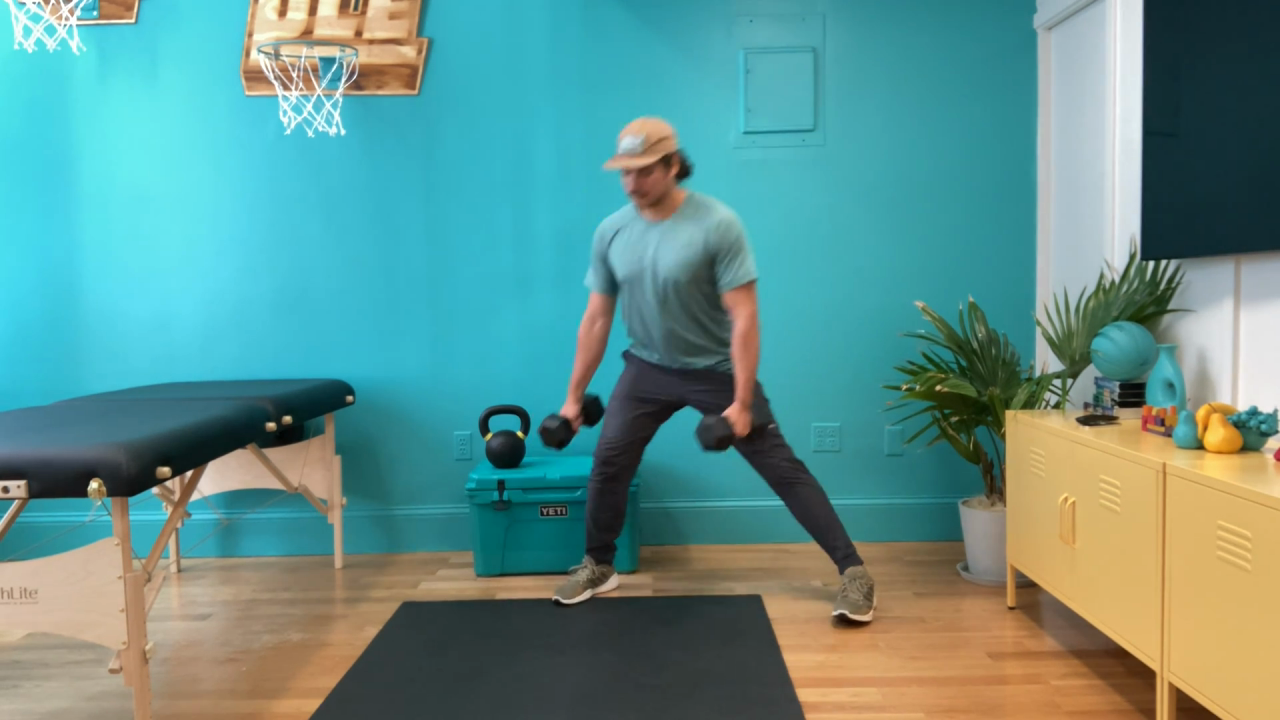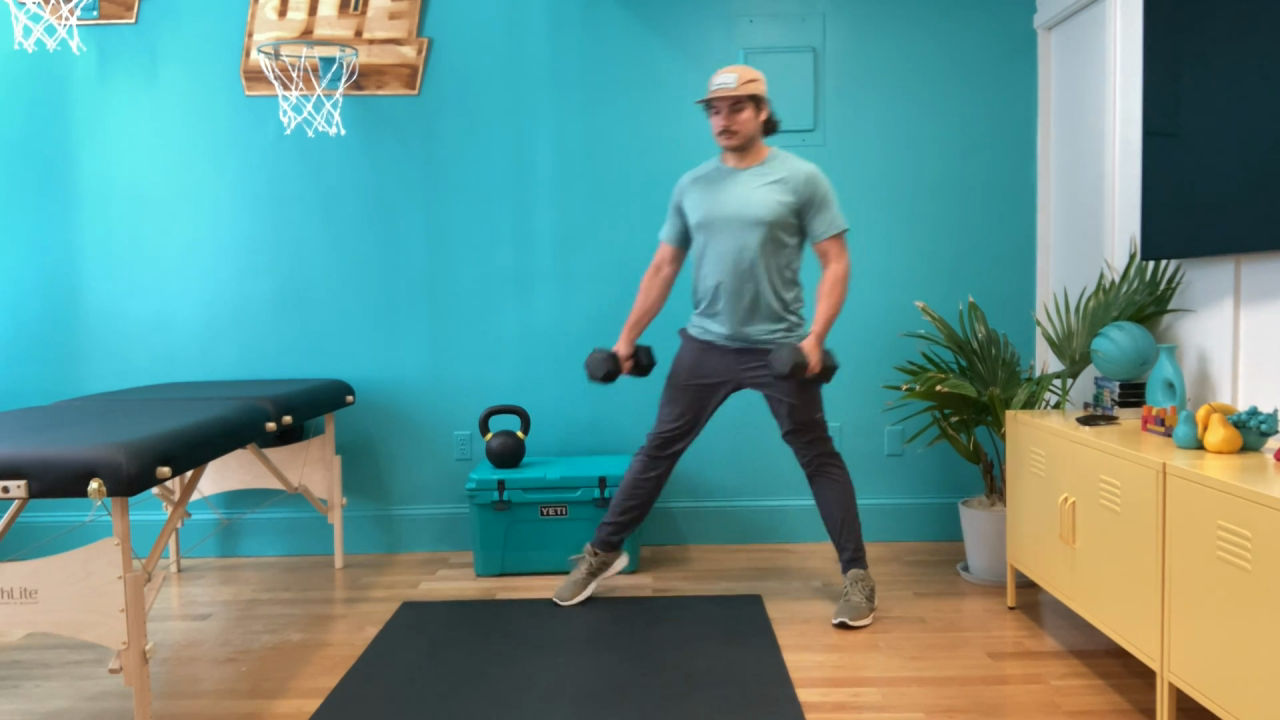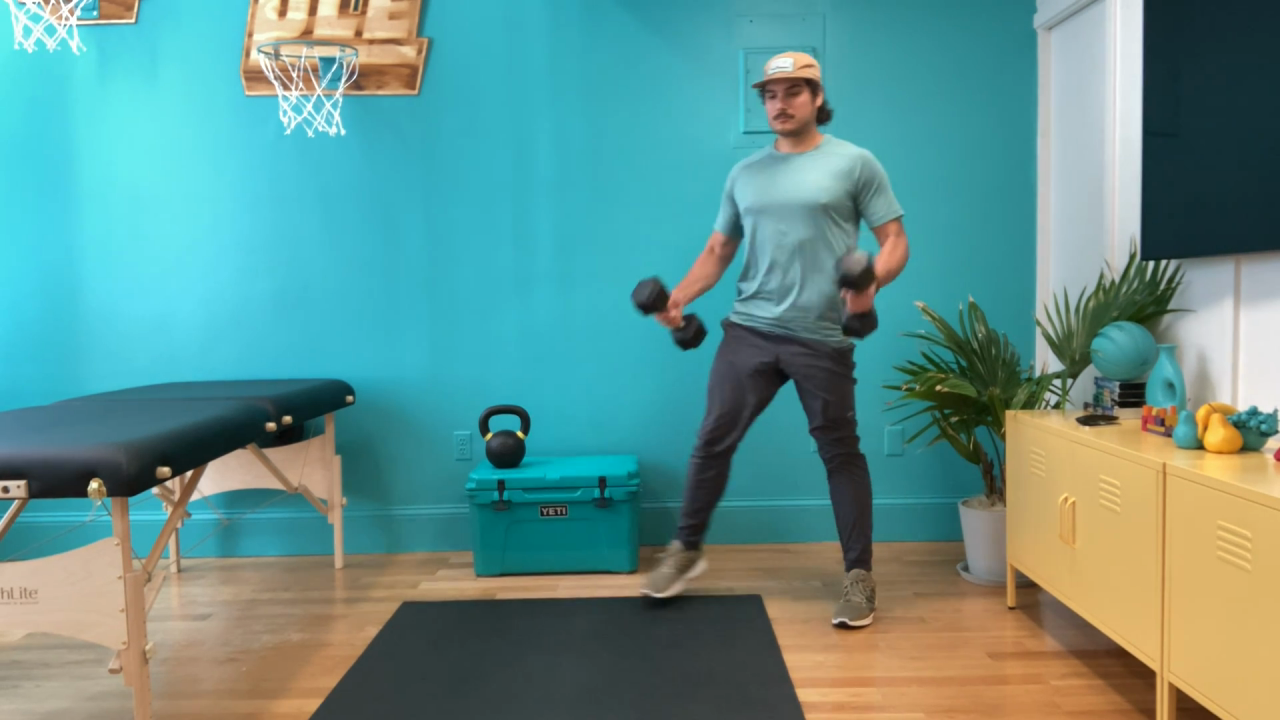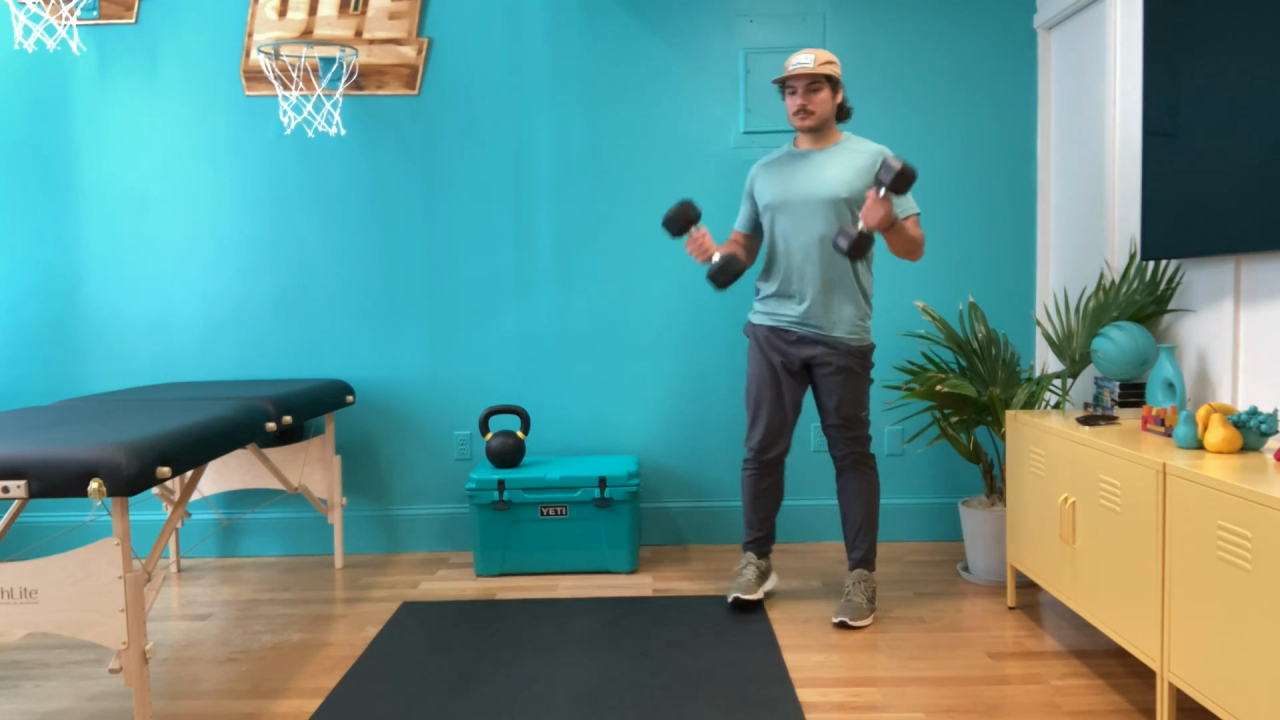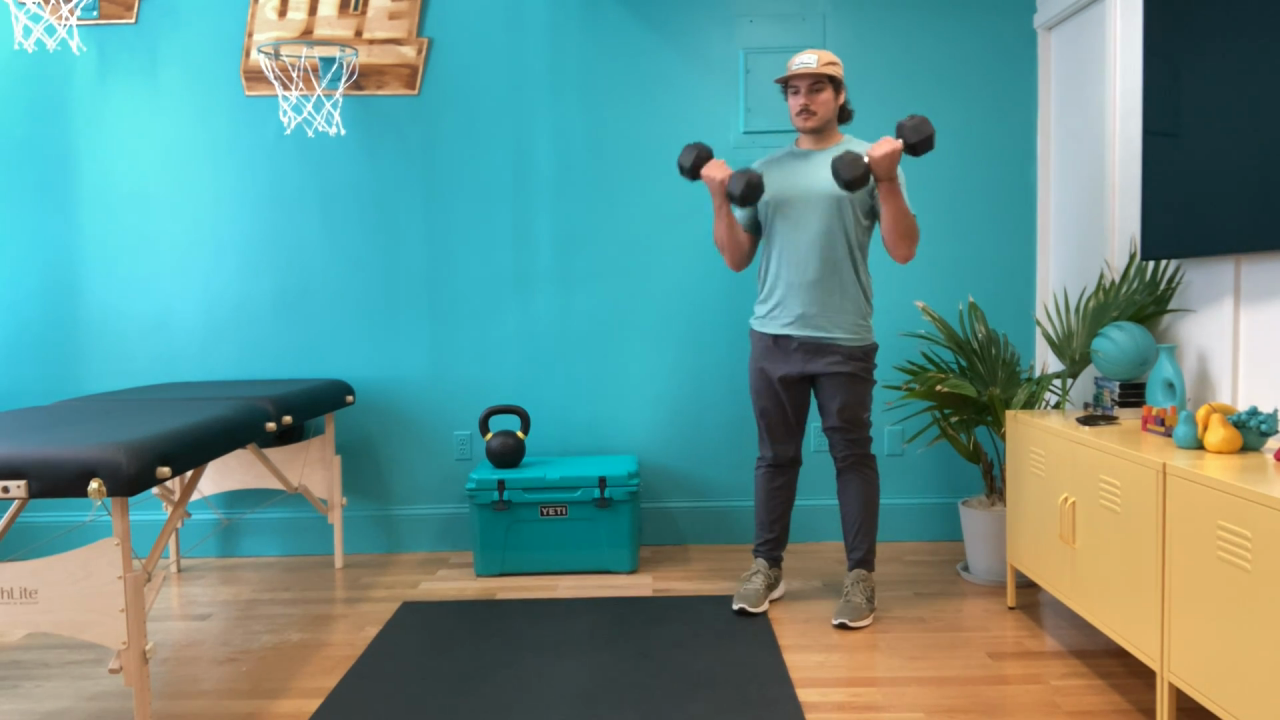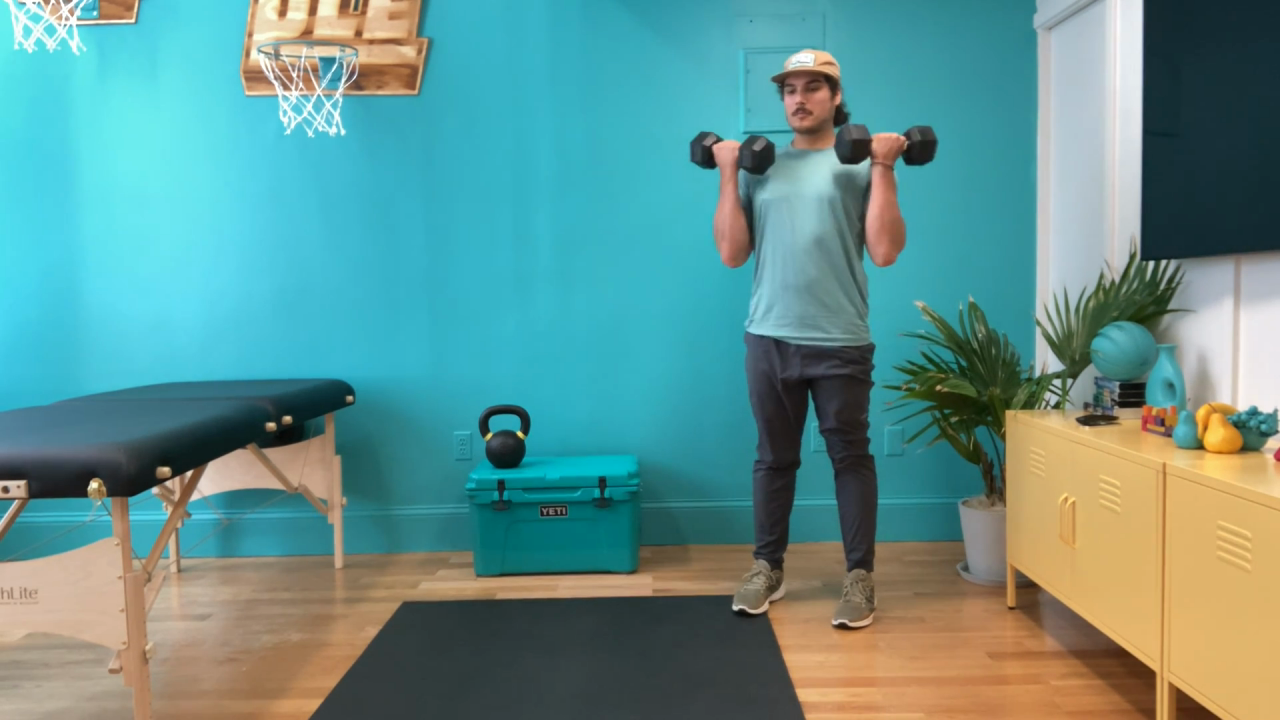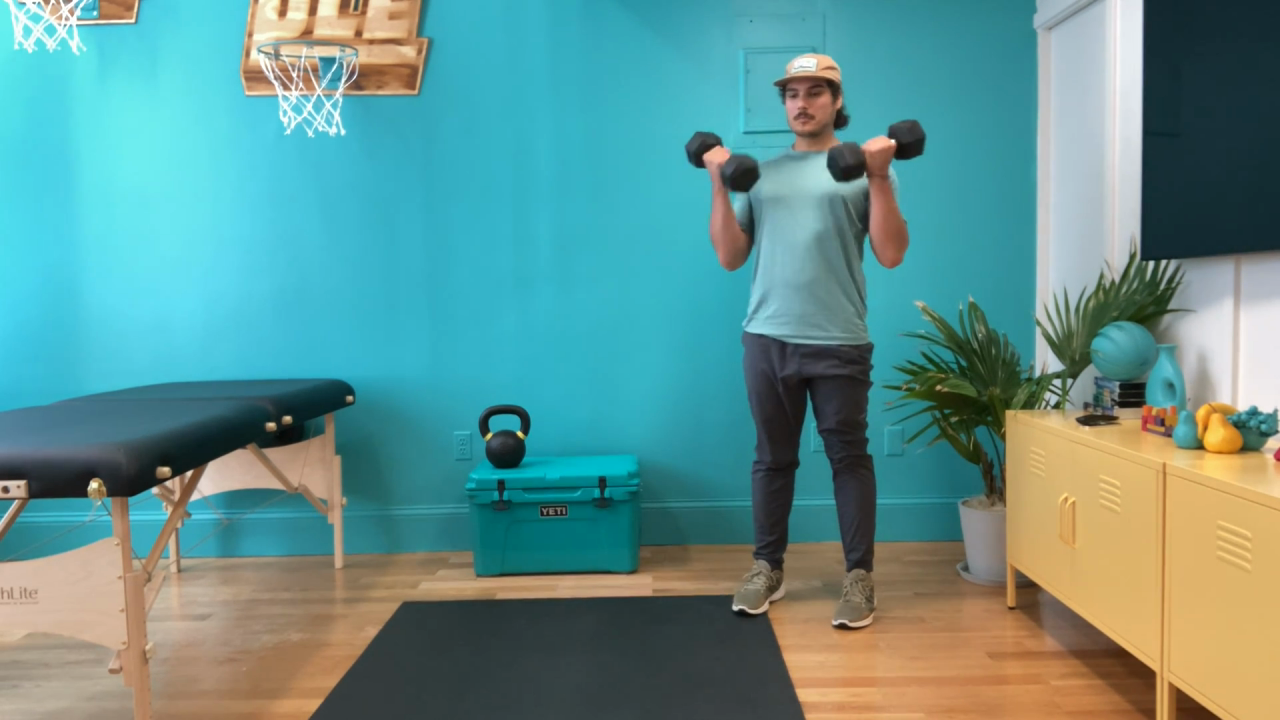
dt=0.2s
person 1, frame 1
left shoulder: (716, 224)
right shoulder: (610, 233)
left elbow: (745, 316)
right elbow: (596, 317)
left wrist: (742, 403)
right wrist: (575, 395)
left hip: (715, 369)
right hip: (647, 367)
left knee: (780, 467)
right knee: (610, 457)
left ankle: (853, 572)
right ankle: (598, 564)
person 1, frame 2
left shoulder: (801, 178)
right shoulder: (692, 185)
left elbow: (836, 262)
right elbow: (664, 264)
left wrist: (816, 336)
right wrist: (628, 336)
left hip: (777, 347)
right hip: (706, 343)
left knee: (817, 454)
right knee: (661, 446)
left ankle: (857, 574)
right ankle: (602, 552)
person 1, frame 3
left shoulder: (856, 164)
right shoulder: (745, 172)
left elbow: (896, 243)
right elbow: (718, 250)
left wrist: (872, 281)
right wrist: (682, 294)
left hip: (822, 339)
right hip: (748, 331)
left knee: (840, 452)
right knee: (713, 440)
left ankle: (859, 575)
right ankle: (686, 549)
person 1, frame 4
left shoulder: (870, 159)
right shoulder: (764, 171)
left elbow: (914, 249)
right elbow: (744, 254)
left wrist: (888, 222)
right wrist: (713, 251)
left hip: (843, 337)
right hip: (771, 331)
left knee: (851, 454)
right knee: (762, 448)
left ankle: (861, 575)
right ankle: (757, 559)
person 1, frame 5
left shoulder: (870, 161)
right shoulder: (764, 169)
left elbow: (904, 250)
right elbow: (736, 258)
left wrist: (886, 180)
right wrist: (719, 198)
left hip: (844, 340)
right hip: (773, 336)
left knee: (852, 454)
right knee: (775, 455)
left ankle: (860, 576)
right ankle: (766, 567)
person 1, frame 6
left shoulder: (864, 166)
right shoulder: (759, 169)
left elbow: (885, 252)
right elbow: (732, 254)
left wrist: (883, 170)
right wrist: (728, 177)
left hip: (841, 342)
right hip: (769, 339)
left knee: (850, 456)
right knee: (774, 458)
left ankle: (859, 576)
right ankle: (767, 568)
person 1, frame 7
left shoulder: (866, 164)
right shoulder: (761, 173)
left elbow: (892, 254)
right elbow: (731, 257)
left wrist: (878, 179)
right wrist: (719, 187)
left hip: (839, 343)
right hip: (767, 339)
left knee: (849, 456)
right knee: (773, 457)
left ankle: (859, 576)
right ankle: (767, 567)
